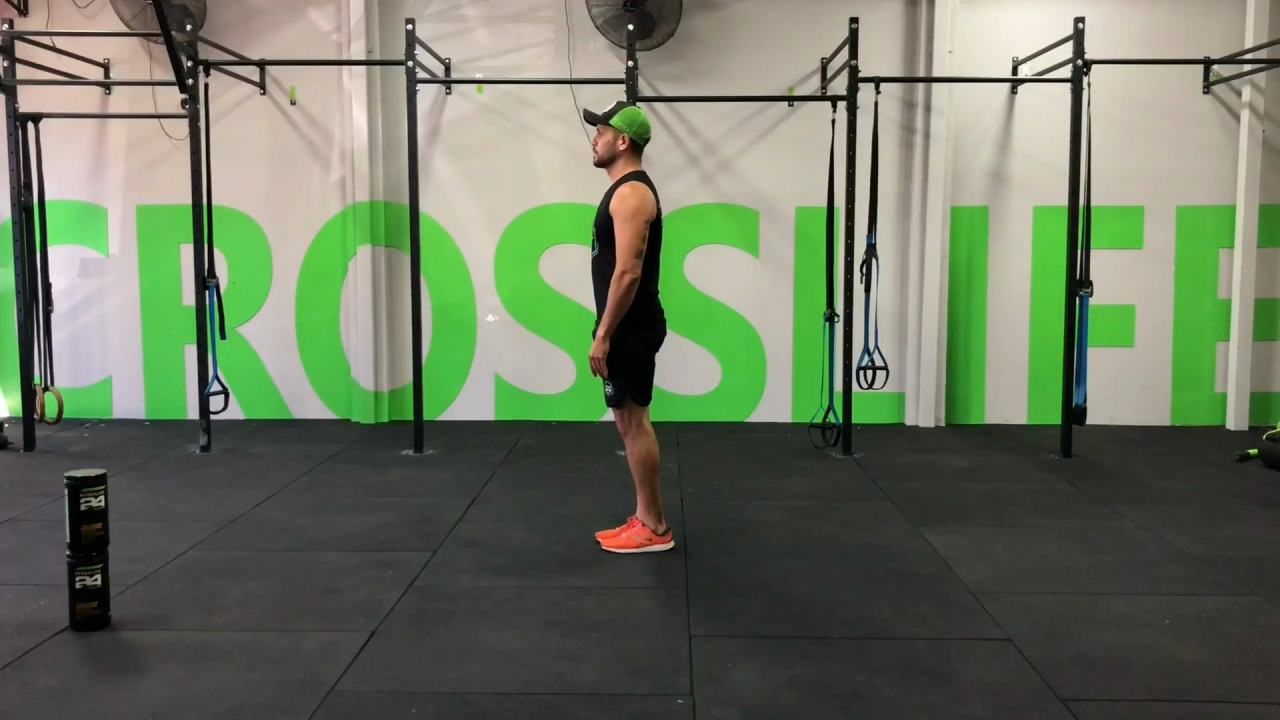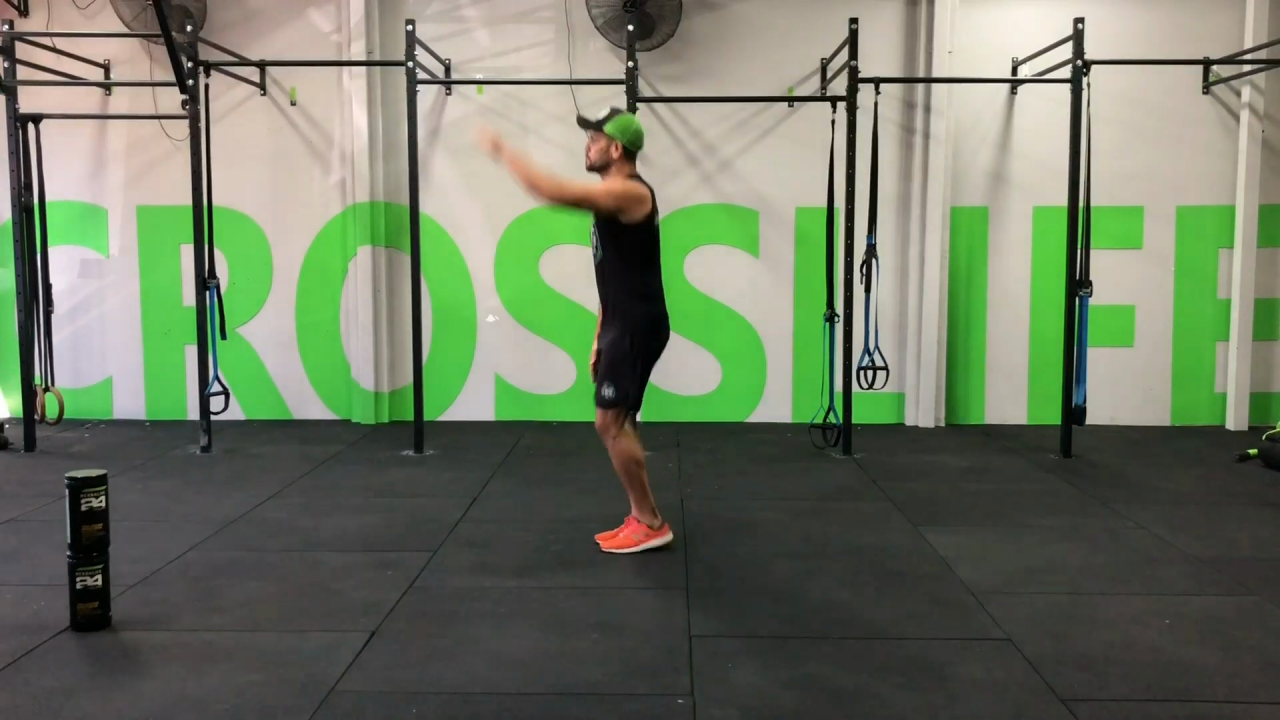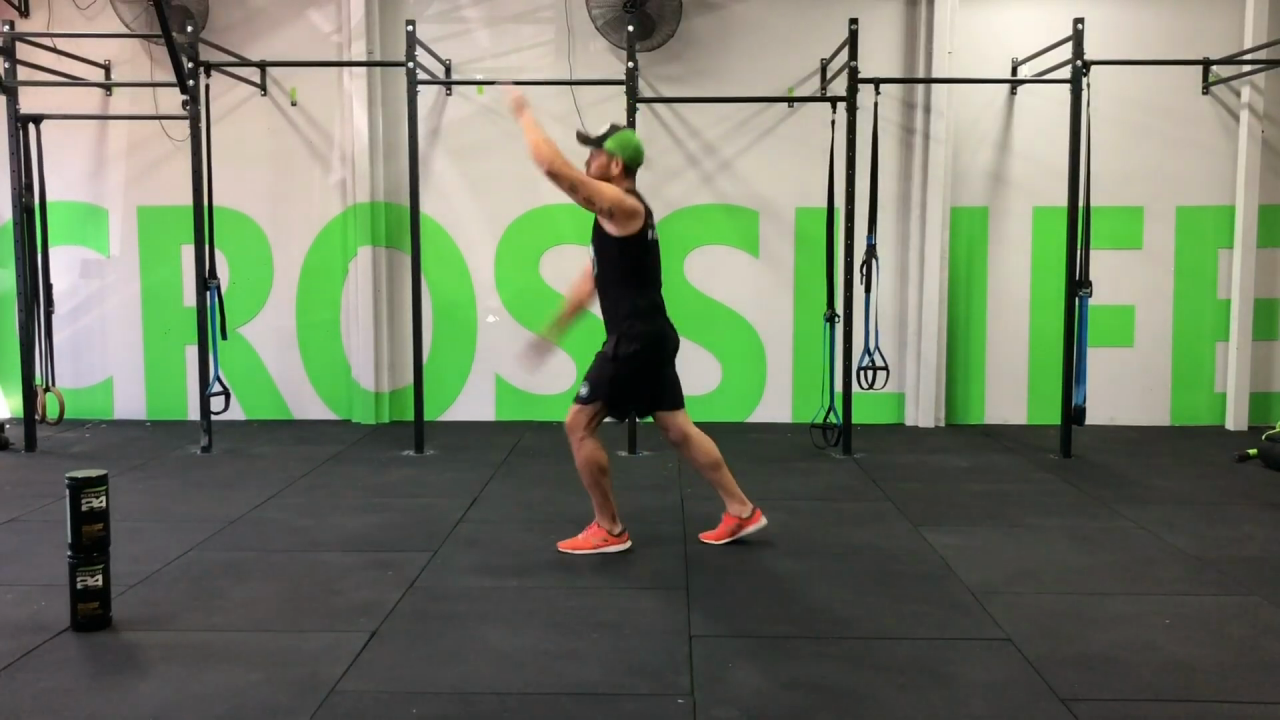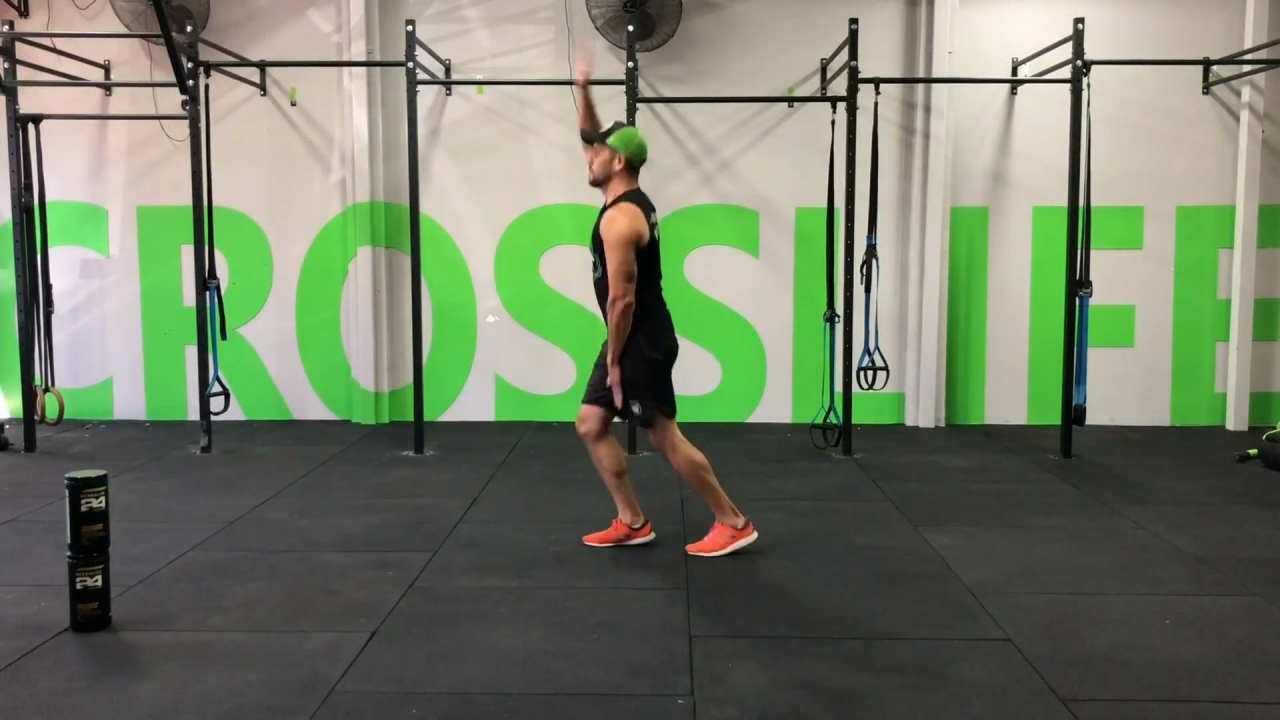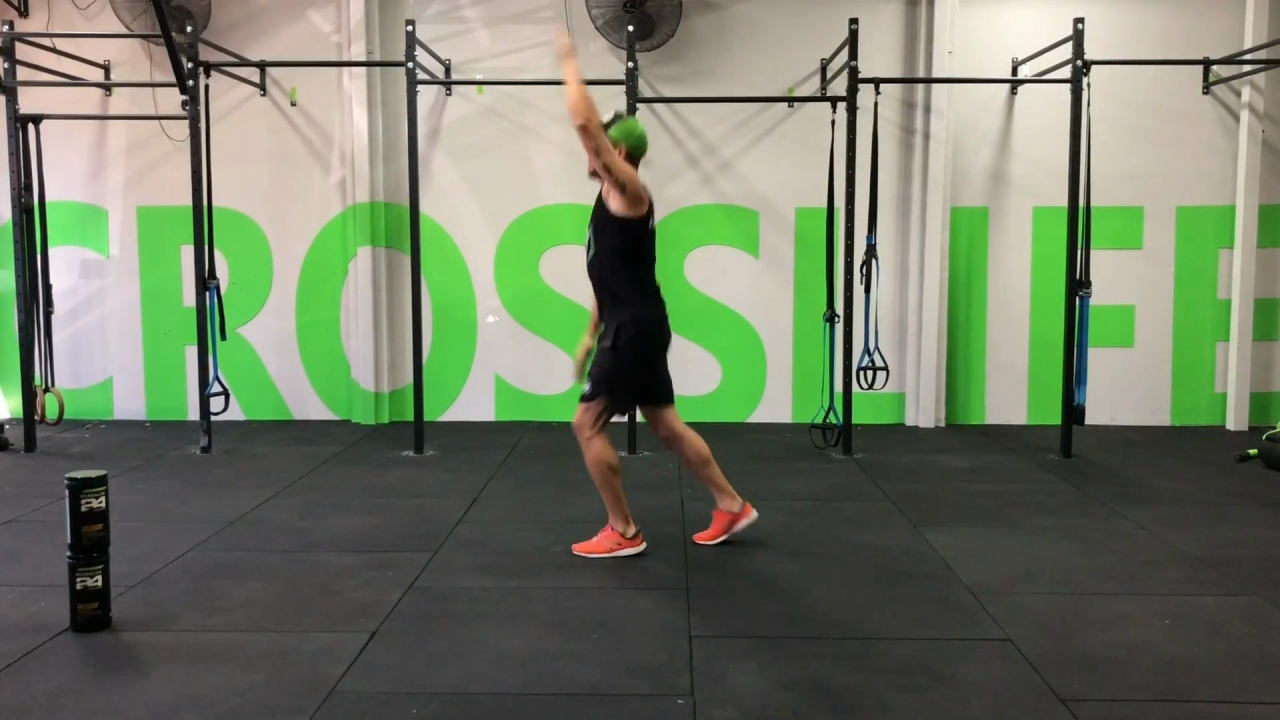
dt=0.4s
person 1, frame 1
left shoulder: (630, 193)
right shoulder: (629, 189)
left elbow: (627, 272)
left wrist: (602, 335)
right wrist: (607, 330)
left hip: (630, 328)
right hip: (627, 326)
left knee: (633, 424)
right knee: (631, 424)
left ankle: (654, 528)
right ankle: (645, 518)
person 1, frame 2
left shoulder: (628, 192)
right shoulder: (614, 198)
left elbow: (556, 192)
left wrist: (507, 154)
right wrist: (601, 341)
left hip: (639, 328)
right hip: (625, 326)
left knee: (611, 424)
right knee: (617, 424)
left ankle: (649, 522)
right ankle: (642, 517)
person 1, frame 3
left shoulder: (622, 206)
right shoulder: (618, 214)
left elbow: (553, 166)
right elbow: (590, 283)
left wrist: (525, 116)
right wrist: (551, 332)
left hip: (636, 339)
right hip: (648, 335)
left knee: (578, 427)
right knee: (678, 429)
left ankle: (608, 529)
right ankle: (740, 511)
person 1, frame 4
left shoulder: (619, 217)
right shoulder: (628, 201)
left elbow: (621, 299)
right elbow: (591, 139)
left wrist: (615, 363)
right wrist: (583, 88)
left hip: (641, 345)
right hip: (632, 342)
left knee: (665, 439)
right knee: (591, 427)
left ankle: (731, 524)
right ankle: (631, 522)
person 1, frame 5
left shoulder: (628, 192)
right shoulder: (612, 201)
left elbow: (583, 123)
left wrist: (570, 66)
right wrist: (589, 336)
left hip: (631, 330)
right hip: (629, 326)
left knee: (587, 426)
right knee: (666, 425)
left ankle: (622, 532)
right ankle: (731, 508)
